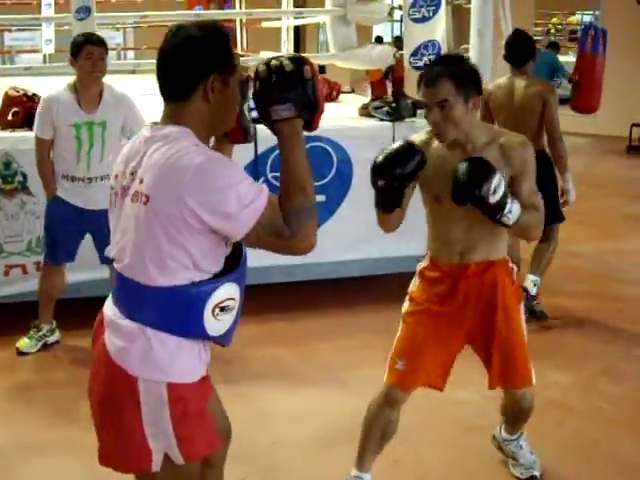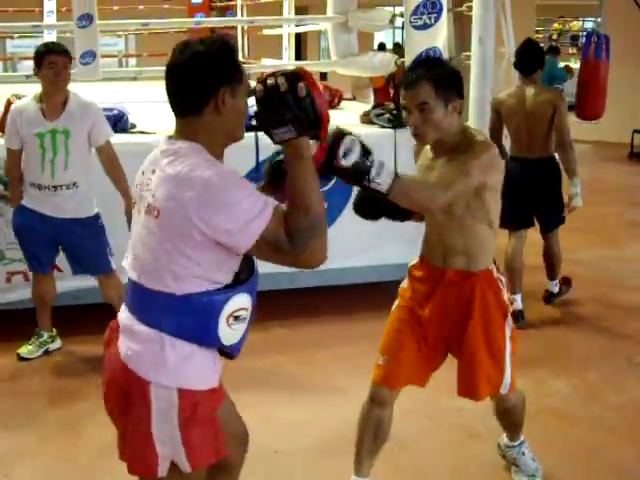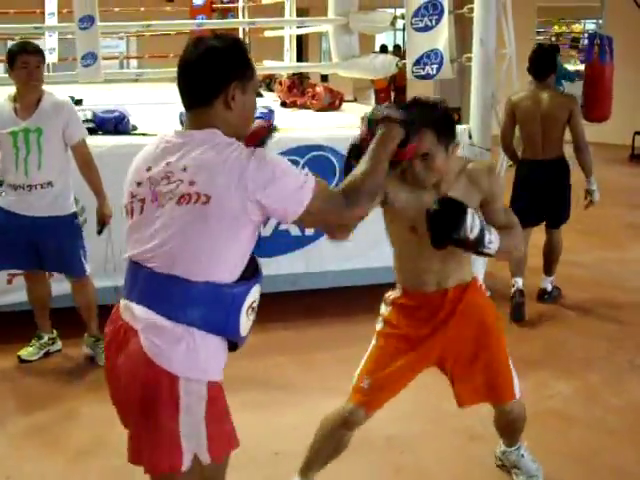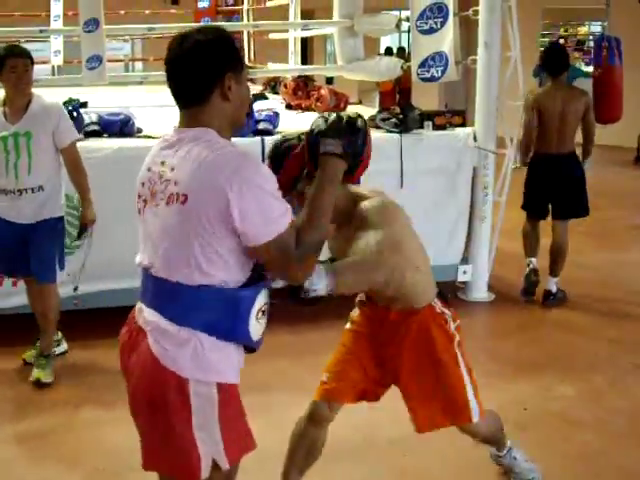
dt=0.2s
person 1, frame 1
left shoulder: (145, 147)
right shoulder: (198, 167)
right elbow: (298, 236)
left wrist: (226, 139)
right wrist: (289, 126)
left hip: (157, 348)
right hip: (154, 363)
left knee: (214, 440)
person 1, frame 2
left shoulder: (166, 161)
right shoulder: (208, 183)
right elbow: (308, 250)
right wrist: (295, 141)
left hip: (170, 356)
right hip: (165, 370)
left knee: (231, 444)
person 1, frame 3
left shoulder: (150, 156)
right shoulder: (249, 170)
right elbow: (345, 209)
right wrist: (389, 135)
left hip: (137, 334)
right hip: (178, 359)
person 1, frame 4
left shoulder: (159, 157)
right shoulder: (236, 168)
right elbow: (296, 266)
right wrist: (331, 166)
left hip: (152, 339)
right hip: (189, 363)
person 2, frame 1
left shoulder: (514, 150)
right shoulder: (421, 149)
left elbow: (534, 229)
right elbow: (389, 223)
left wrist: (497, 201)
right wrist: (388, 187)
left hip: (492, 281)
right hip: (436, 281)
left knee: (520, 390)
right knee: (395, 390)
left ankle: (510, 437)
person 2, frame 2
left shoulder: (481, 154)
right shoulder: (427, 148)
left elbow: (431, 199)
left wrist: (367, 169)
right wrist: (383, 198)
left hip: (476, 288)
right hip: (424, 281)
left knee: (502, 391)
right knee: (382, 390)
left ankle: (514, 443)
person 2, frame 3
left shoulder: (481, 176)
right shoulder: (387, 178)
left elbow: (516, 243)
left wrist: (479, 236)
left hip: (464, 303)
right hip: (409, 308)
left knee: (508, 400)
right knee: (356, 410)
person 2, frame 4
left shoulder: (376, 210)
right shoulder: (331, 214)
left elbow: (368, 270)
left wrist: (308, 280)
right wrist: (332, 274)
left hip: (422, 322)
right hip: (372, 319)
left knee: (472, 421)
right knee: (319, 410)
left ankle: (504, 452)
person 3, frame 1
left shoulder: (121, 101)
right shoulder: (53, 102)
right elbow: (43, 153)
right wrist: (53, 196)
left hip: (109, 201)
right hip: (65, 200)
right knee: (54, 264)
right ankle: (44, 327)
person 3, frame 2
left shoulder: (87, 109)
left elbow: (109, 158)
left wrist: (128, 199)
left hip: (80, 211)
right hip: (35, 211)
left knee: (105, 273)
right knee: (41, 273)
right ankle: (46, 334)
person 3, frame 3
left shoulder: (61, 108)
left elbow: (83, 157)
left wrist: (102, 200)
left hip: (57, 211)
left knee: (78, 275)
right knee: (33, 274)
left ankle: (95, 336)
right ankle: (46, 336)
person 3, frame 4
left shoulder: (51, 111)
left elbow: (72, 160)
left wrist: (87, 204)
left hip: (46, 215)
left knee: (46, 282)
right knee: (31, 280)
left ankle: (45, 355)
right ankle: (52, 338)
person 4, frame 1
left shoulder: (491, 91)
right shoulder: (544, 89)
right elbow: (555, 137)
right wrist: (567, 179)
right hip: (536, 162)
right knee: (550, 230)
right ankle: (529, 288)
person 4, frame 2
left shoulder: (500, 100)
right shoulder: (554, 98)
left elbow: (494, 142)
right elbow: (564, 144)
right wrist: (575, 184)
left hip: (515, 169)
right hip: (545, 170)
left knee: (516, 237)
right knee: (550, 235)
left ankle: (516, 305)
right ankle: (554, 287)
person 4, frame 3
left shoulder: (515, 102)
right shoulder: (568, 102)
left elbow: (505, 143)
right elbow: (580, 145)
right wrist: (590, 182)
left hip: (527, 171)
right hip: (556, 170)
left knee: (521, 233)
right knee: (554, 231)
left ankle: (517, 287)
right ankle: (547, 287)
person 4, frame 4
left shoulder: (536, 98)
right shoulder: (583, 97)
left elbow: (528, 139)
right elbow: (589, 138)
left wrist: (524, 157)
right wrist: (582, 161)
left hip: (541, 164)
right hip: (568, 165)
left knee: (531, 220)
right knee: (560, 228)
left ankle: (532, 267)
right ankle: (552, 288)
